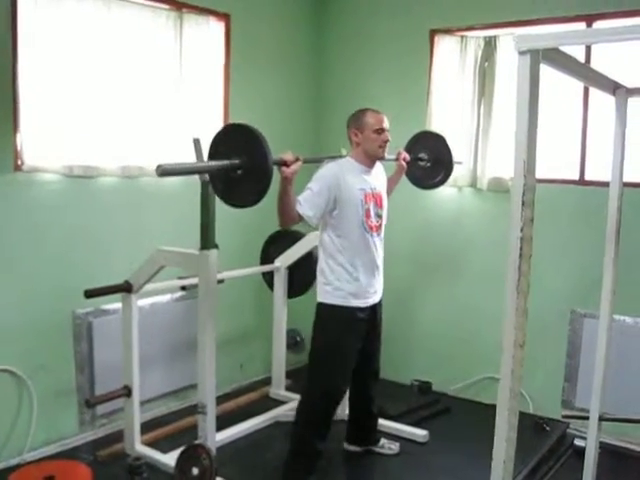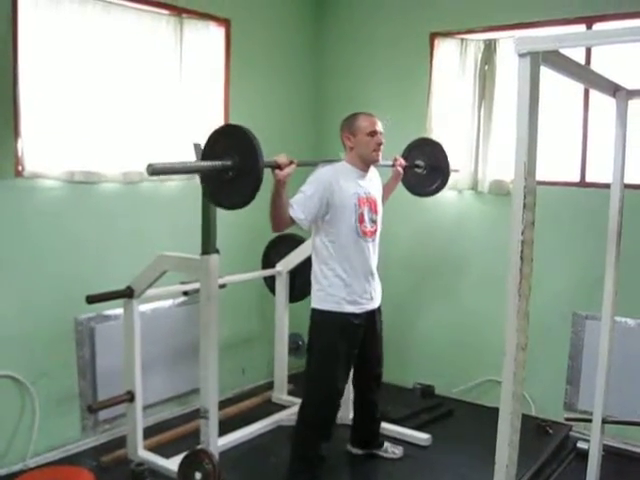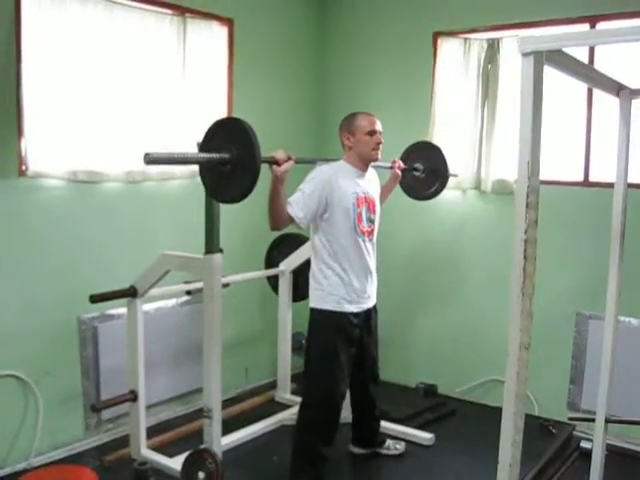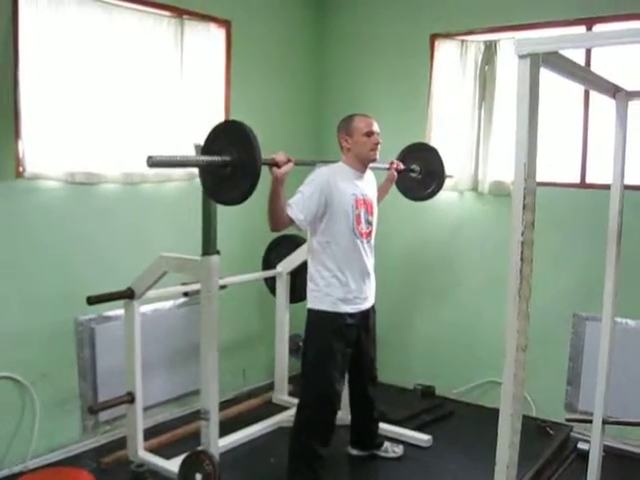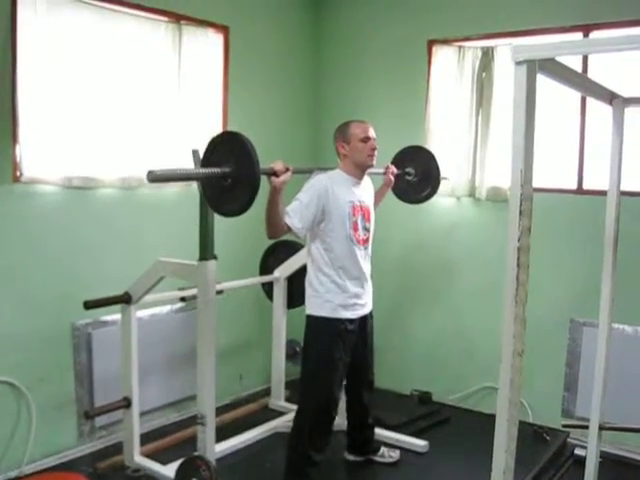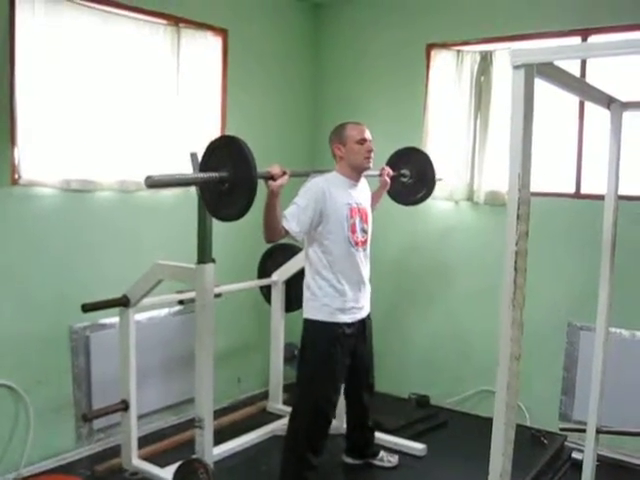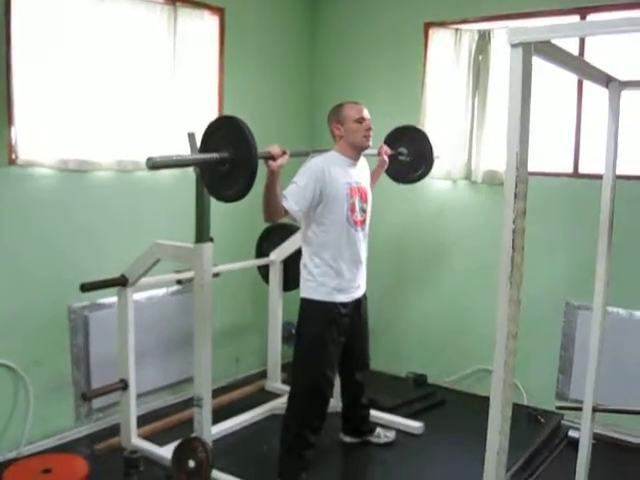
dt=0.3s
person 1, frame 1
left shoulder: (377, 172)
right shoulder: (334, 174)
right elbow: (289, 220)
left wrist: (400, 171)
right wrist: (287, 180)
left hip: (371, 295)
right hip: (340, 299)
left knee: (366, 375)
right knee: (325, 386)
left ankle: (361, 435)
person 1, frame 2
left shoulder: (372, 177)
right shoulder: (327, 179)
right elbow: (281, 223)
left wrist: (396, 177)
right wrist: (280, 184)
left hip: (370, 301)
right hip: (335, 306)
left knee: (370, 379)
right knee: (324, 391)
left ankle: (366, 439)
person 1, frame 3
left shoulder: (371, 177)
right shoulder: (326, 178)
right elbow: (279, 221)
left wrist: (394, 180)
right wrist: (277, 179)
left hip: (366, 300)
right hip: (333, 305)
left knee: (366, 378)
right knee: (325, 392)
left ankle: (367, 438)
person 1, frame 4
left shoulder: (368, 179)
right shoulder: (325, 179)
right elbow: (279, 223)
left wrist: (390, 180)
right wrist: (278, 181)
left hip: (363, 301)
right hip: (331, 306)
left knee: (365, 379)
right knee: (321, 393)
left ankle: (365, 439)
person 1, frame 5
left shoulder: (365, 185)
right shoulder: (323, 186)
right elbow: (276, 230)
left wrist: (387, 185)
right wrist: (275, 190)
left hip: (361, 306)
right hip: (330, 312)
left knee: (361, 385)
right knee: (319, 399)
left ankle: (361, 445)
person 1, frame 6
left shoulder: (362, 187)
right shoulder: (320, 189)
right elbow: (274, 235)
left wrist: (383, 188)
right wrist: (273, 194)
left hip: (359, 311)
right hip: (327, 316)
left knee: (362, 389)
right knee: (316, 402)
left ankle: (360, 448)
person 1, frame 7
left shoulder: (361, 166)
right shoulder: (319, 168)
right elbow: (273, 214)
left wrist: (381, 167)
right wrist: (273, 174)
left hip: (356, 289)
right hip: (324, 295)
left knee: (356, 368)
right knee: (313, 383)
left ankle: (357, 426)
